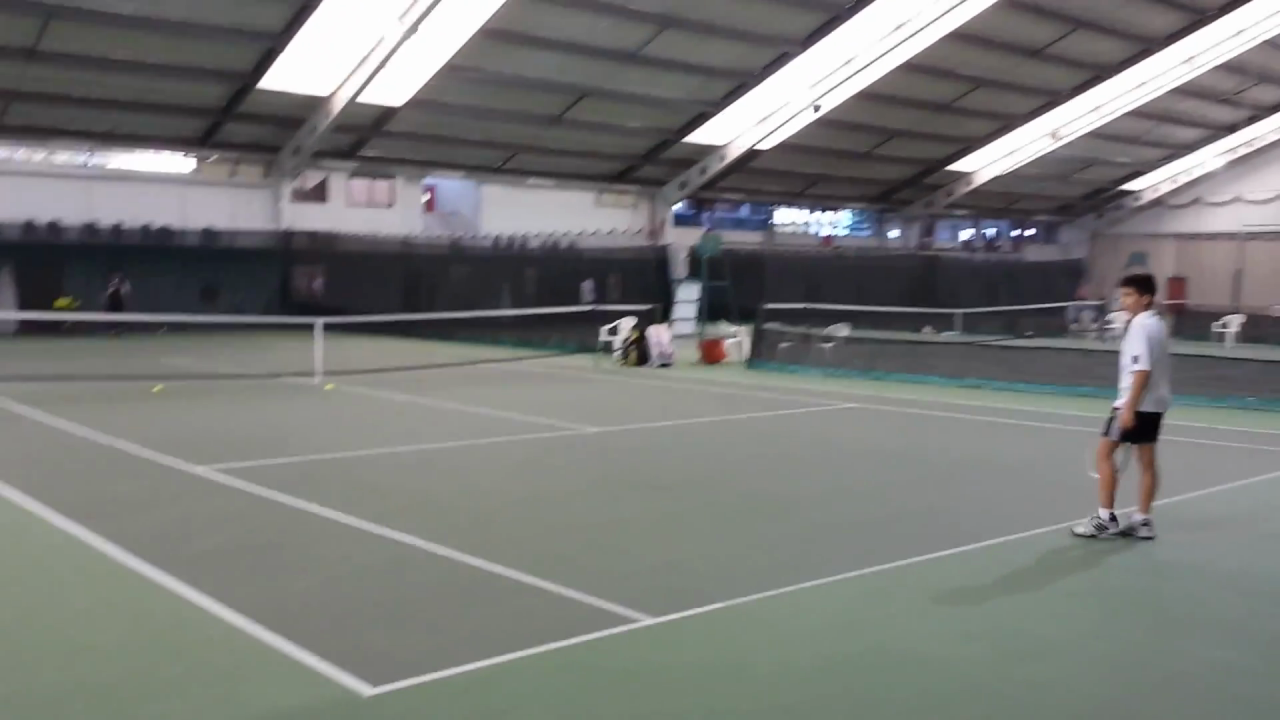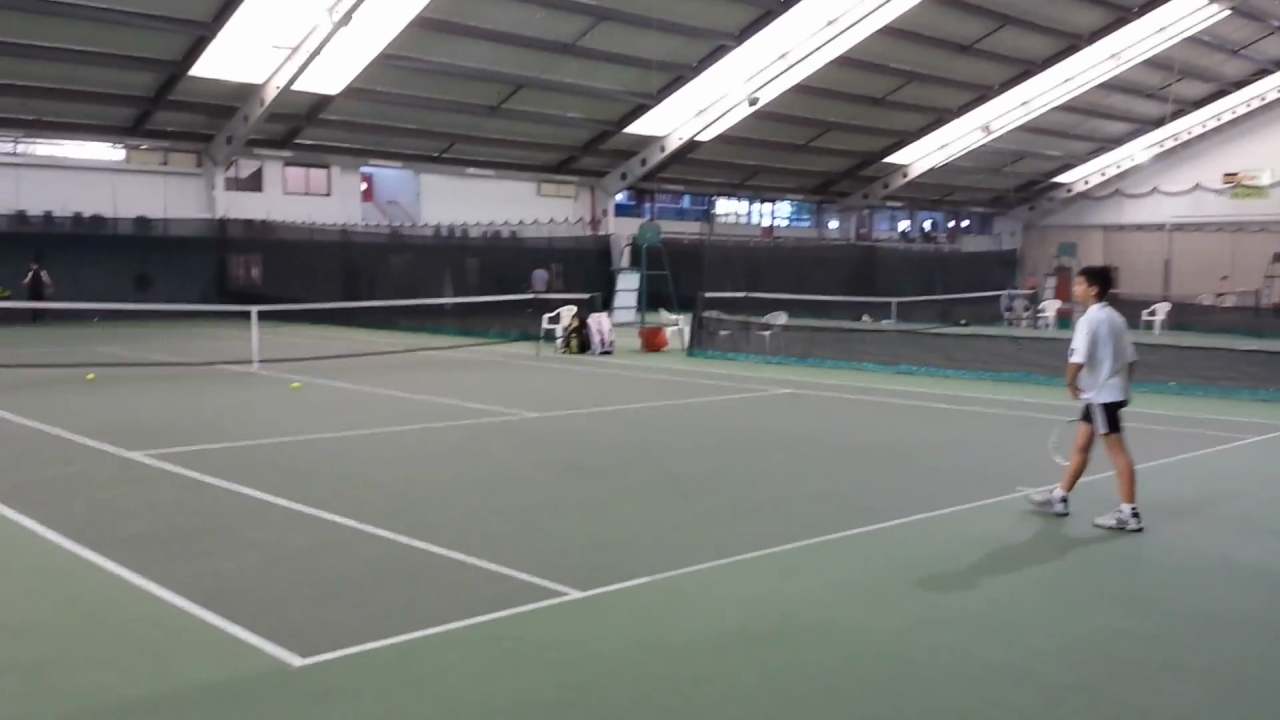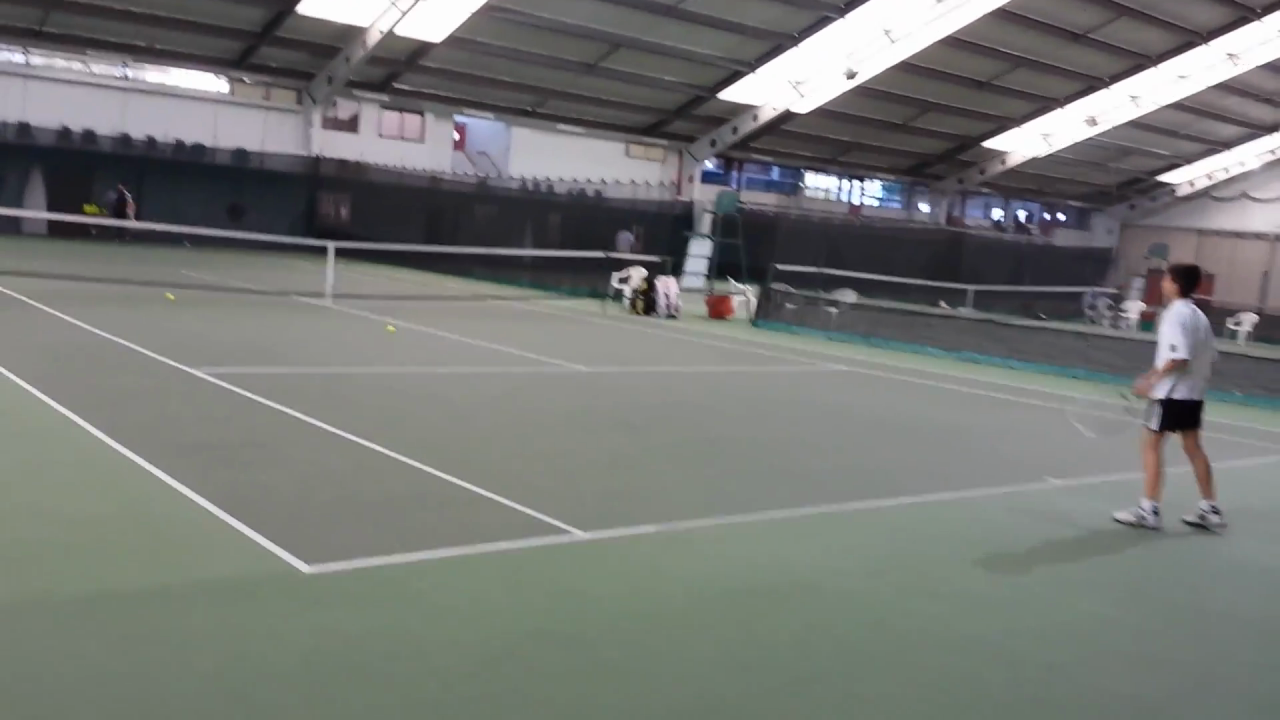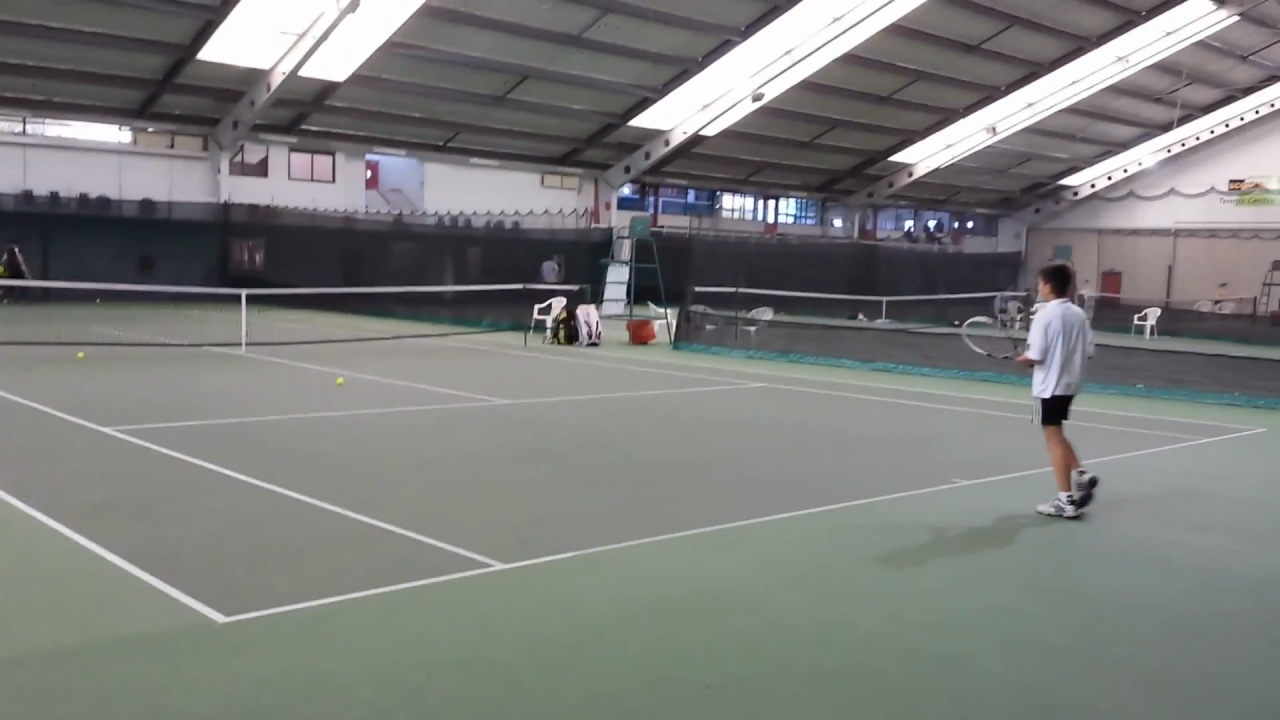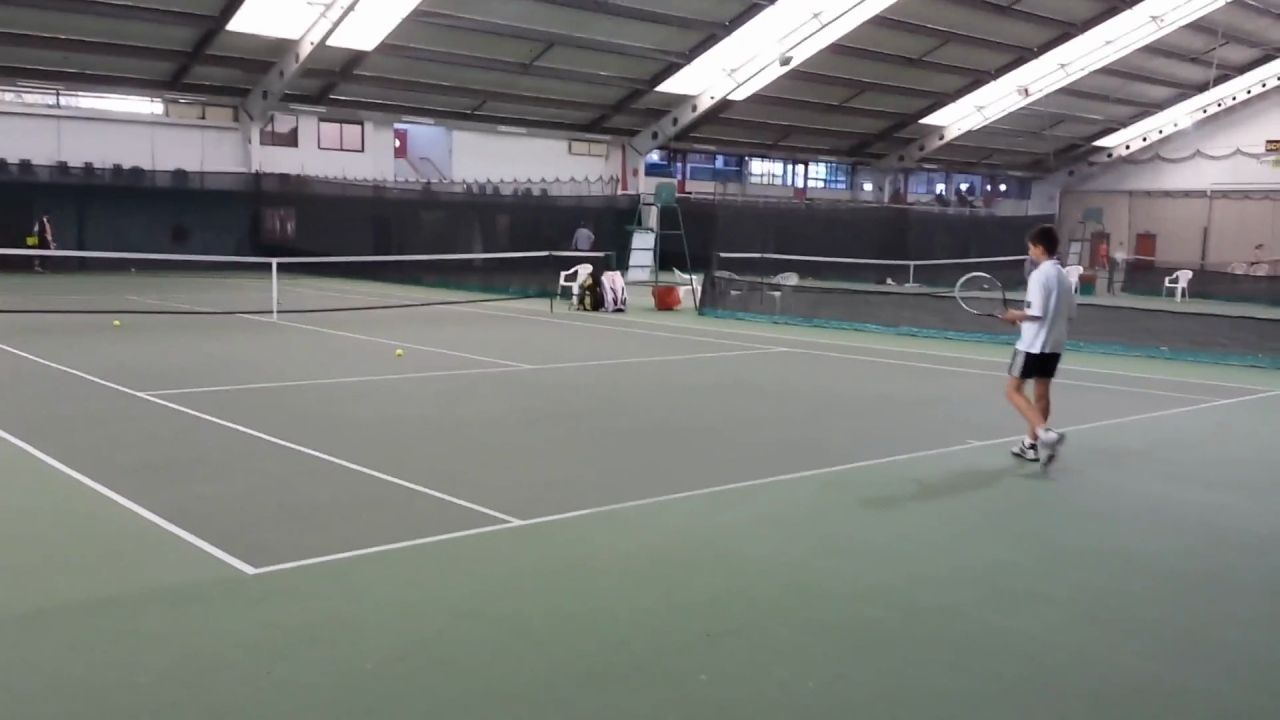
dt=0.5s
person 1, frame 1
left shoulder: (1140, 326)
right shoulder: (1158, 325)
left elbow: (1141, 370)
left wrist: (1129, 406)
left hip: (1136, 404)
right hip: (1155, 403)
left knee: (1104, 453)
right knee: (1146, 460)
left ankle: (1104, 517)
right ankle: (1143, 520)
person 1, frame 2
left shoulder: (1089, 320)
right shoulder: (1117, 318)
left elbow: (1077, 361)
right elbow: (1130, 360)
left wrist: (1072, 383)
right wrist: (1121, 387)
left hip: (1100, 394)
right hip: (1112, 392)
left knee: (1116, 450)
right knee: (1081, 444)
left ankle: (1129, 513)
right ankle: (1059, 497)
person 1, frame 3
left shoulder: (1174, 315)
right shoulder: (1199, 316)
left elbow: (1179, 357)
right elbow: (1209, 357)
left wrist: (1149, 380)
left hip: (1171, 392)
right hip: (1193, 392)
left knee: (1152, 445)
right knee: (1193, 448)
left ankle: (1148, 510)
right ankle: (1210, 509)
person 1, frame 4
left shoulder: (1044, 316)
right shoulder: (1079, 314)
left elbow: (1035, 356)
right elbow: (1088, 351)
left wrist: (1023, 359)
left hip: (1050, 386)
right hip: (1070, 384)
left knee: (1054, 440)
right knee: (1057, 436)
left ankle: (1066, 501)
right ankle: (1081, 476)
person 1, frame 5
left shoulder: (1040, 275)
right shoulder: (1063, 275)
left elbow: (1036, 312)
right elbow: (1068, 312)
left wrist: (1016, 315)
left hip: (1033, 344)
right hip: (1055, 343)
left knee: (1013, 390)
right knee: (1041, 392)
left ankle: (1046, 433)
right ankle: (1031, 444)
